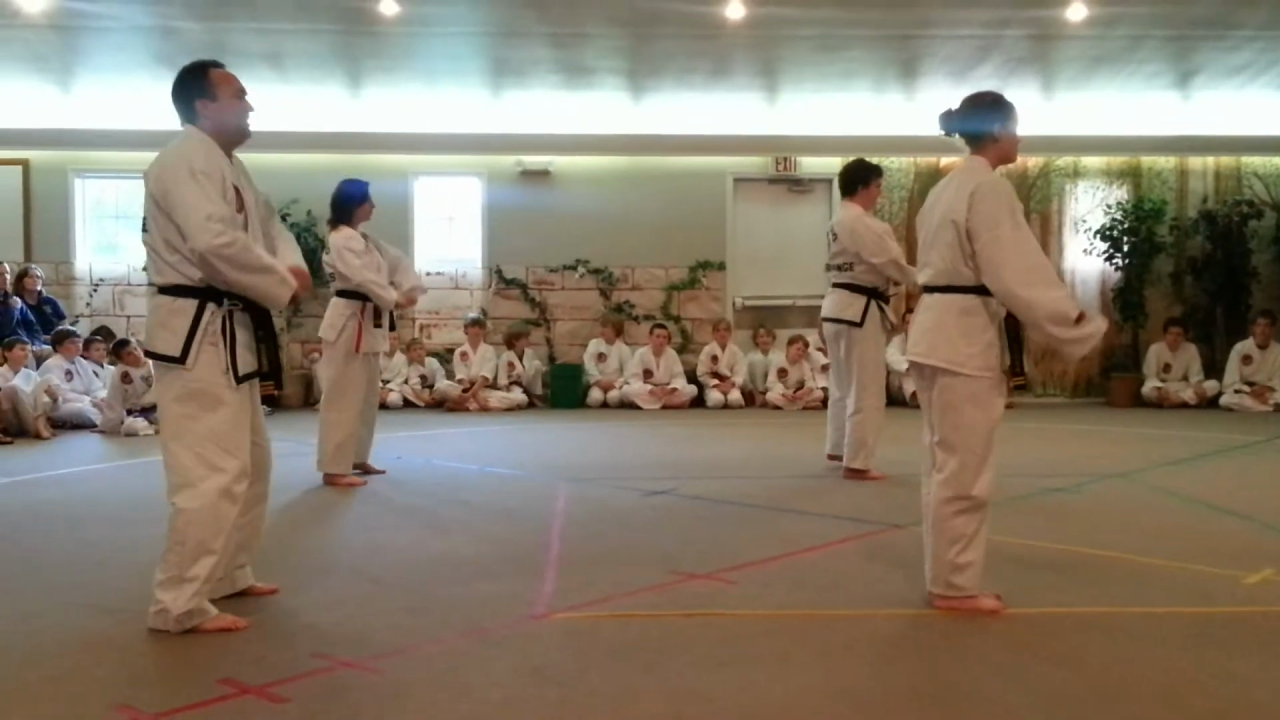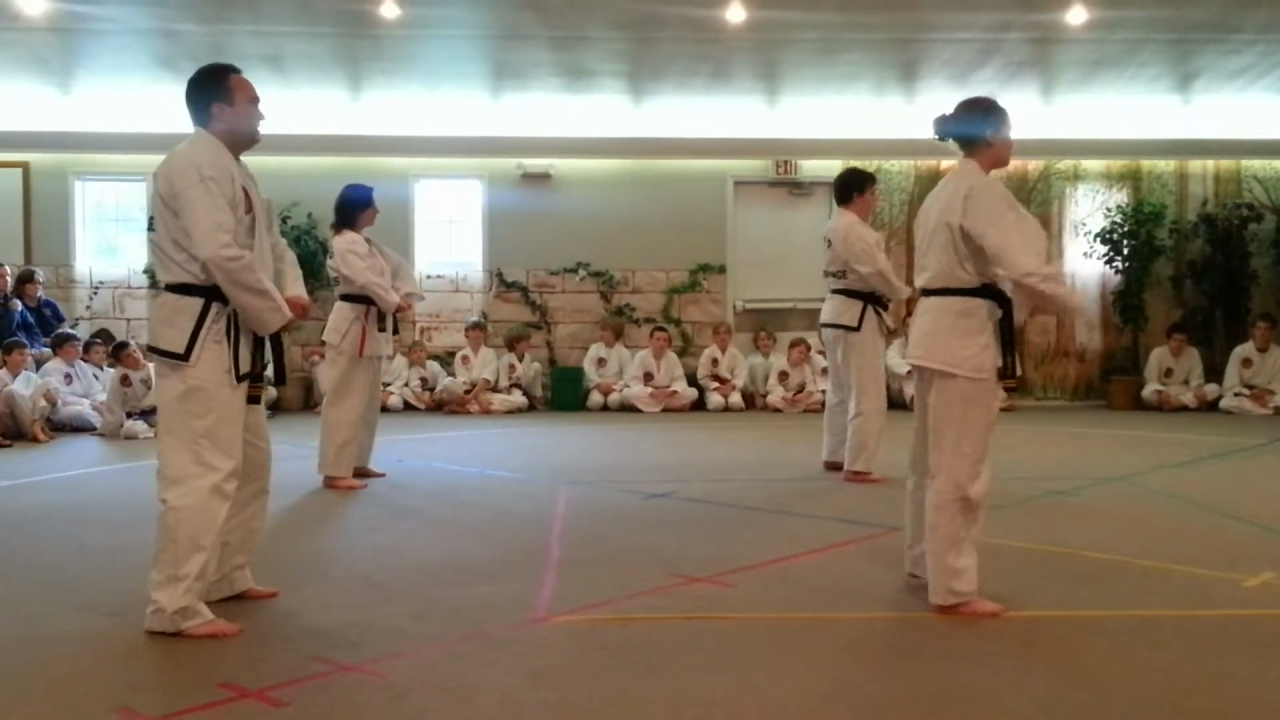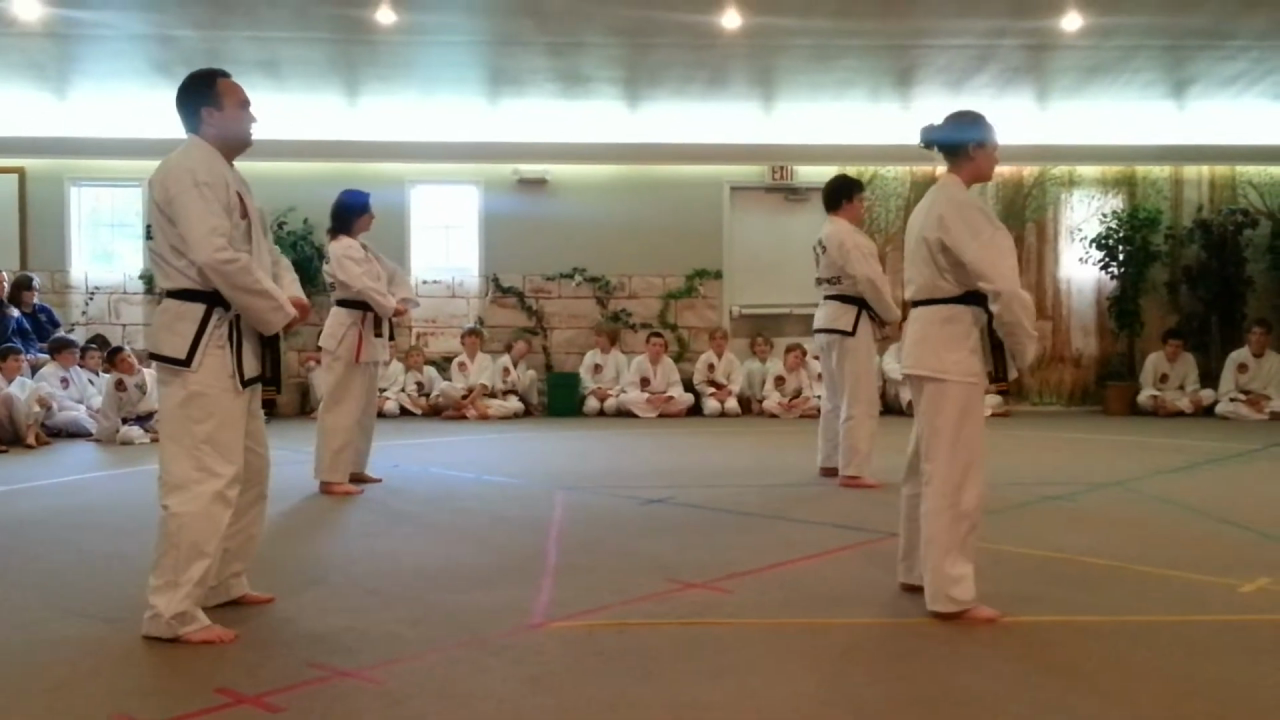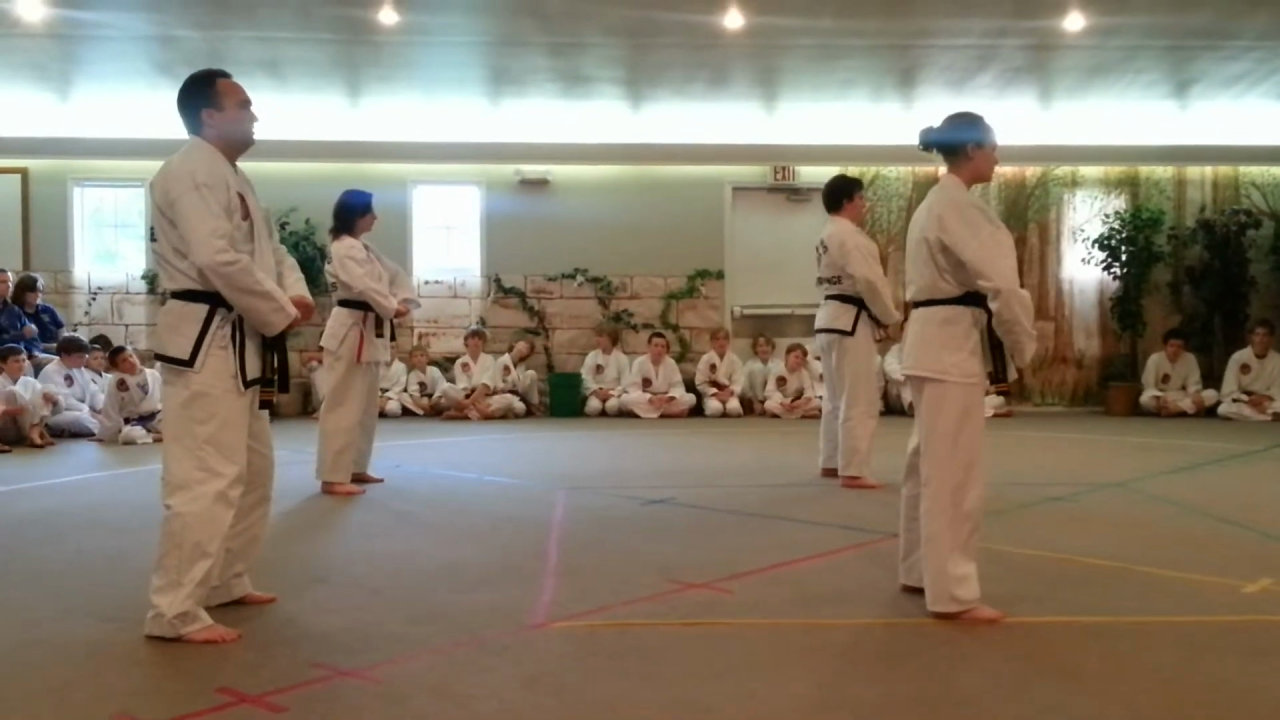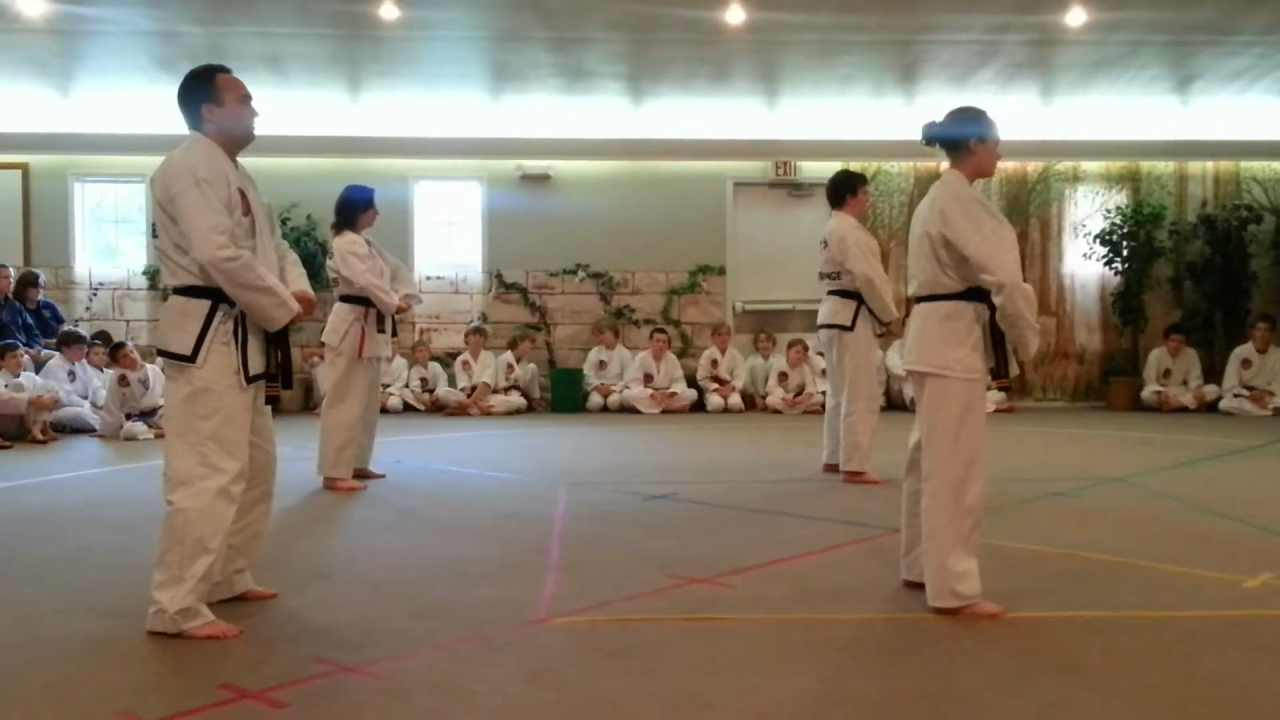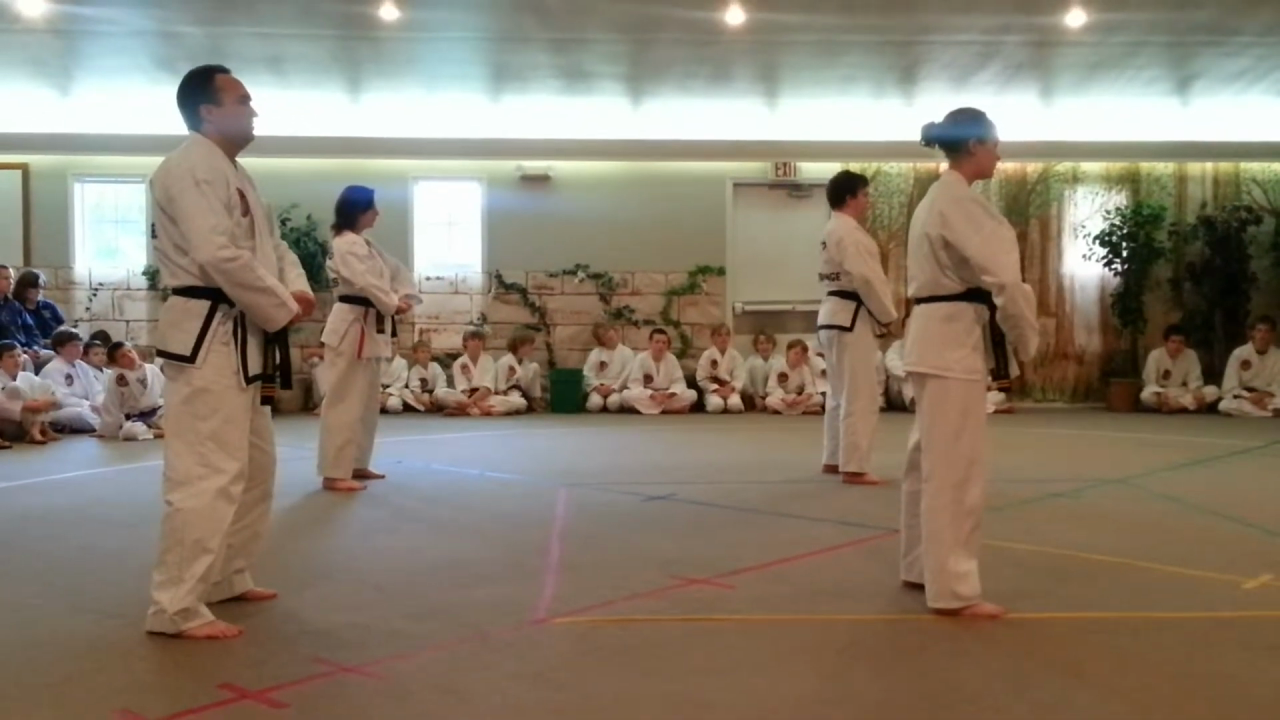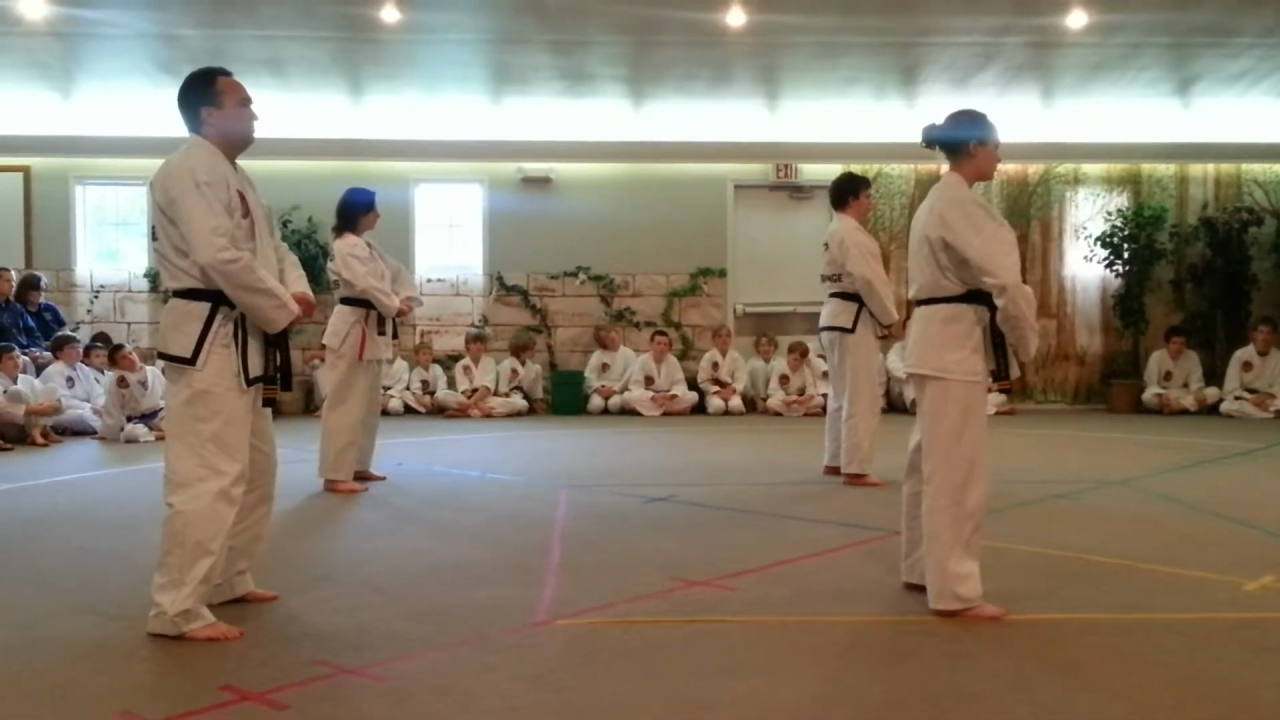
dt=0.3s
person 1, frame 1
left shoulder: (229, 167)
right shoulder: (185, 161)
left elbow: (271, 228)
right elbow: (216, 244)
left wrist: (290, 268)
right wrist: (278, 286)
left hip: (230, 334)
right hip: (196, 335)
left knee: (249, 462)
right knee: (212, 472)
left ankle: (226, 573)
right ankle: (180, 604)
person 1, frame 2
left shoulder: (234, 169)
right shoulder: (195, 164)
left elbow: (270, 245)
right elbow: (221, 254)
left wrist: (293, 293)
right wrist: (275, 315)
left hip: (229, 334)
right hip: (199, 335)
left knee: (248, 463)
right knee: (203, 472)
left ankle: (225, 576)
right ankle: (176, 606)
person 1, frame 3
left shoulder: (226, 175)
right shoulder: (189, 170)
left elbow: (262, 249)
right elbow: (218, 258)
left wrist: (290, 295)
right wrist: (278, 312)
left hip: (231, 340)
right hip: (201, 341)
left knee: (246, 469)
right knee: (203, 478)
left ankle: (222, 582)
right ankle: (172, 612)
person 1, frame 4
left shoulder: (232, 177)
right shoulder: (190, 172)
left elbow: (269, 249)
right elbow: (218, 260)
left wrist: (295, 293)
right wrist: (280, 314)
left hip: (236, 341)
right hip: (205, 342)
left knee: (251, 469)
right knee: (206, 478)
left ankle: (225, 582)
right ankle: (175, 611)
person 1, frame 5
left shoulder: (234, 173)
right shoulder: (190, 168)
left elbow: (271, 244)
right elbow: (220, 256)
left wrist: (297, 288)
right wrist: (283, 308)
left hip: (239, 338)
right hip: (208, 337)
left knee: (253, 465)
right knee: (208, 474)
left ankle: (226, 577)
right ankle: (176, 607)
person 1, frame 6
left shoulder: (233, 173)
right shoulder: (189, 169)
left elbow: (270, 244)
right elbow: (219, 256)
left wrist: (296, 288)
right wrist: (281, 310)
left hip: (239, 338)
right hip: (207, 338)
left knee: (253, 466)
right knee: (207, 474)
left ankle: (226, 578)
right ankle: (176, 607)
person 1, frame 7
left shoulder: (233, 176)
right shoulder: (189, 171)
left elbow: (271, 246)
right elbow: (220, 258)
left wrist: (297, 290)
right wrist: (282, 311)
left hip: (240, 340)
right hip: (208, 340)
left knee: (253, 468)
right knee: (208, 476)
left ankle: (227, 579)
right ankle: (177, 609)
person 2, frame 1
left shoulder: (946, 187)
right shoulder: (988, 187)
right elbow: (1018, 276)
right wrist: (1076, 327)
left hip: (936, 328)
right hip: (964, 335)
left knee: (946, 464)
right knee: (964, 468)
left ankle: (948, 576)
right ankle: (953, 586)
person 2, frame 2
left shoulder: (943, 190)
right shoulder: (981, 189)
right elbow: (1026, 262)
right wrist: (1067, 297)
left hip: (936, 329)
right hip: (962, 336)
left knee: (934, 461)
right knee: (959, 468)
left ankle: (927, 561)
right ankle: (953, 590)
person 2, frame 3
left shoulder: (932, 203)
right shoulder: (959, 204)
right elbow: (1000, 282)
right wrist: (1024, 345)
left hip: (931, 339)
right hip: (951, 345)
left knee: (929, 464)
right knee: (953, 471)
left ankle: (919, 569)
right ankle: (950, 593)
person 2, frame 4
left shoulder: (934, 204)
right shoulder: (959, 205)
right elbow: (999, 281)
right wrist: (1022, 343)
left hip: (933, 339)
right hip: (952, 345)
left knee: (929, 464)
right knee: (954, 471)
left ankle: (920, 570)
right ankle: (951, 594)
person 2, frame 5
left shoulder: (935, 198)
right shoulder: (962, 199)
right elbow: (1003, 276)
right wrist: (1026, 338)
left hip: (934, 333)
right hip: (953, 339)
left knee: (930, 459)
right knee: (954, 467)
left ankle: (922, 564)
right ankle: (952, 589)
person 2, frame 6
left shoulder: (935, 199)
right shoulder: (960, 201)
right elbow: (1003, 276)
right wrist: (1026, 338)
left hip: (934, 334)
right hip: (954, 340)
left knee: (929, 460)
right knee: (954, 467)
left ankle: (921, 566)
right ankle: (952, 589)
person 2, frame 7
left shoulder: (935, 201)
right shoulder: (961, 203)
right elbow: (1004, 279)
right wrist: (1025, 340)
left hip: (935, 337)
right hip: (954, 343)
left knee: (930, 462)
right knee: (956, 469)
left ankle: (923, 567)
right ankle: (953, 591)
person 3, frame 1
left shoulder: (842, 219)
right shoulder: (860, 222)
right elbow: (890, 259)
left wrist: (897, 278)
right wrist: (914, 278)
left hip: (839, 305)
right hip: (858, 310)
left knee: (844, 386)
right knee: (866, 392)
left ankle: (839, 448)
right ankle: (856, 463)
person 3, frame 2
left shoulder: (837, 226)
right shoulder: (853, 229)
right elbow: (878, 271)
left wrist: (890, 291)
right wrist: (902, 293)
left hip: (838, 312)
right hip: (856, 316)
left knee: (842, 391)
right knee: (867, 396)
left ankle: (835, 455)
right ankle: (857, 466)
person 3, frame 3
left shoulder: (825, 236)
right shoulder: (849, 236)
right elbow: (871, 280)
left wrist: (879, 313)
right wrist: (890, 314)
left hip: (829, 318)
right hip: (850, 321)
left knee: (835, 396)
right knee: (859, 401)
left ankle: (830, 461)
right ankle: (852, 470)
person 3, frame 4
left shoulder: (828, 236)
right shoulder: (850, 236)
right elbow: (870, 281)
left wrist: (880, 317)
right wrist: (889, 317)
left hip: (831, 318)
right hip: (850, 321)
left knee: (836, 397)
right knee: (858, 401)
left ankle: (832, 462)
right ankle: (852, 471)
person 3, frame 5
left shoulder: (833, 229)
right shoulder: (850, 231)
right elbow: (869, 278)
left wrist: (881, 314)
right wrist: (889, 314)
left hip: (834, 313)
right hip: (851, 317)
left knee: (840, 393)
right knee: (860, 396)
left ankle: (834, 458)
right ankle: (854, 466)
person 3, frame 6
left shoulder: (834, 230)
right shoulder: (849, 232)
right elbow: (866, 278)
left wrist: (880, 315)
right wrist: (888, 315)
left hip: (835, 314)
right hip: (851, 317)
left knee: (840, 393)
right knee: (859, 397)
left ankle: (834, 459)
right ankle: (853, 467)
person 3, frame 7
left shoulder: (835, 232)
right shoulder: (852, 233)
right elbow: (868, 280)
left wrist: (881, 317)
right wrist: (889, 317)
left hip: (836, 316)
right hip: (853, 319)
left knee: (842, 395)
right knee: (861, 399)
left ankle: (836, 460)
right ankle: (855, 468)
person 4, frame 1
left shoulder: (365, 239)
right shoulder: (342, 238)
left elbow: (397, 262)
right elbow: (363, 277)
left wrist: (408, 290)
right wrist: (392, 300)
left hip: (368, 324)
right hip: (349, 322)
left knee: (367, 396)
right knee: (343, 396)
left ankle: (356, 458)
right ankle: (334, 468)
person 4, frame 2
left shoulder: (367, 244)
right shoulder: (345, 243)
left elbow: (399, 267)
right elbow: (366, 279)
left wrist: (406, 296)
right wrist: (393, 303)
left hip: (371, 327)
right hip: (352, 326)
left knee: (369, 400)
right knee: (345, 399)
left ankle: (356, 463)
right ankle: (335, 472)
person 4, frame 3
left shoulder: (363, 249)
right shoulder: (342, 248)
left elbow: (394, 274)
right elbow: (363, 284)
left wrist: (403, 300)
right wrist: (391, 308)
left hip: (367, 332)
right hip: (349, 331)
left knee: (365, 405)
right knee: (341, 404)
left ankle: (353, 468)
right ankle: (331, 477)
person 4, frame 4
left shoulder: (364, 249)
right shoulder: (344, 248)
left elbow: (396, 275)
right elbow: (364, 285)
left wrist: (404, 301)
right wrist: (392, 309)
left hip: (368, 332)
right hip: (350, 331)
left knee: (367, 405)
right knee: (343, 404)
left ankle: (355, 468)
right ankle: (332, 477)
person 4, frame 5
left shoulder: (366, 245)
right shoulder: (345, 243)
left elbow: (397, 270)
right elbow: (366, 281)
left wrist: (405, 296)
right wrist: (392, 305)
left hip: (371, 328)
right hip: (351, 326)
left knee: (368, 400)
right knee: (344, 400)
left ankle: (356, 464)
right ankle: (334, 472)
person 4, frame 6
left shoulder: (366, 245)
right shoulder: (346, 244)
left elbow: (397, 271)
right elbow: (365, 282)
left wrist: (406, 298)
right wrist: (393, 305)
left hip: (370, 328)
right hip: (351, 327)
left knee: (368, 401)
right knee: (344, 401)
left ankle: (356, 464)
right ankle: (334, 473)
person 4, frame 7
left shoulder: (367, 247)
right shoulder: (347, 246)
left elbow: (398, 273)
right elbow: (367, 284)
left wrist: (407, 300)
right wrist: (394, 307)
left hip: (371, 330)
right hip: (353, 329)
left knee: (369, 402)
right knee: (345, 402)
left ankle: (357, 466)
right ankle: (335, 475)
